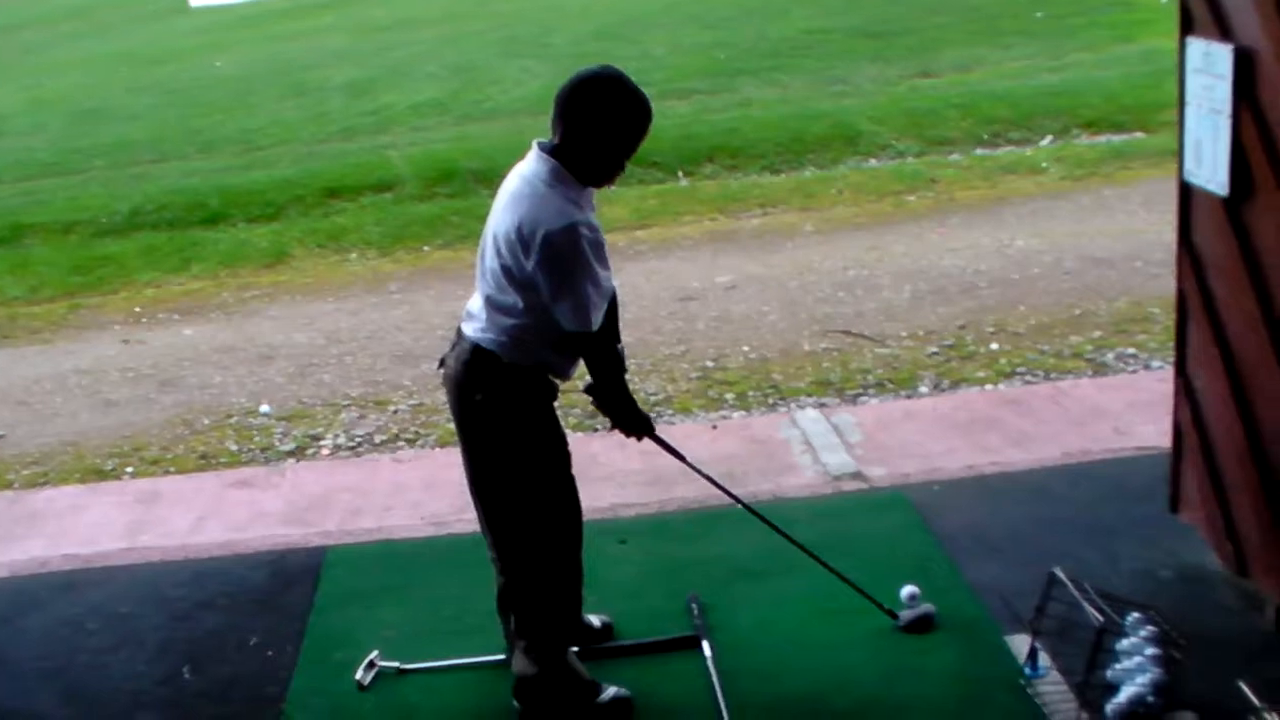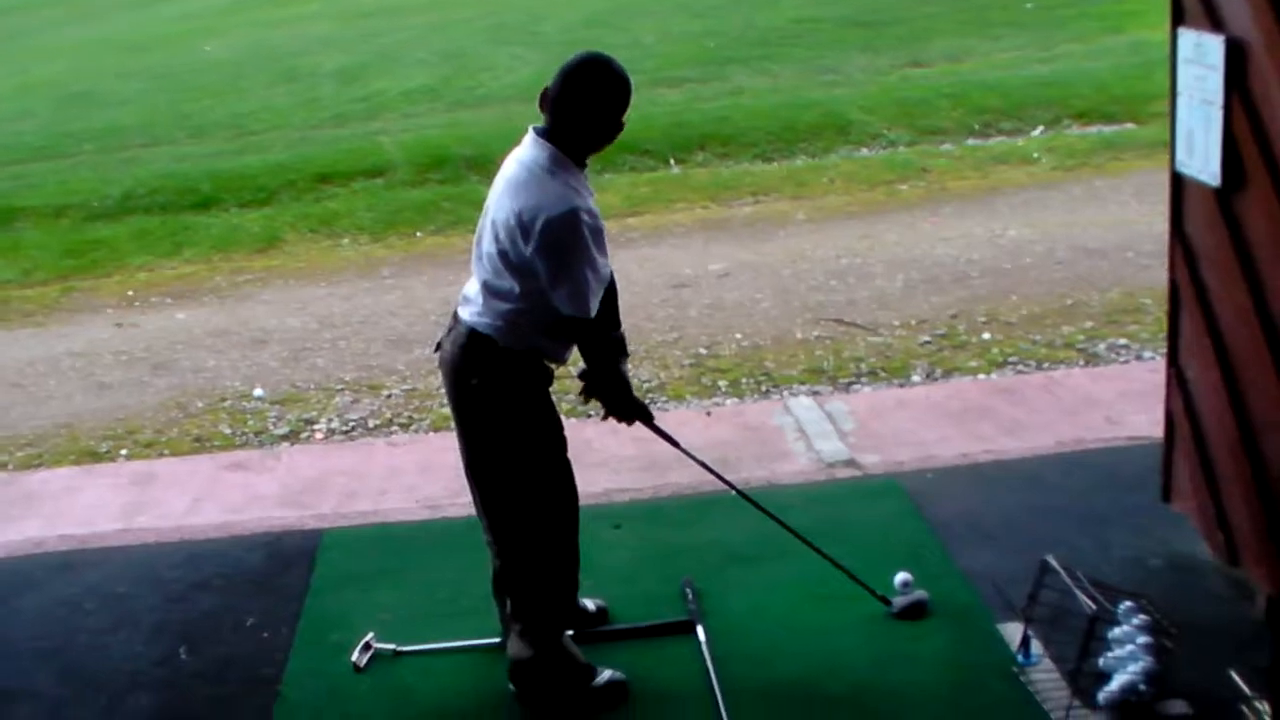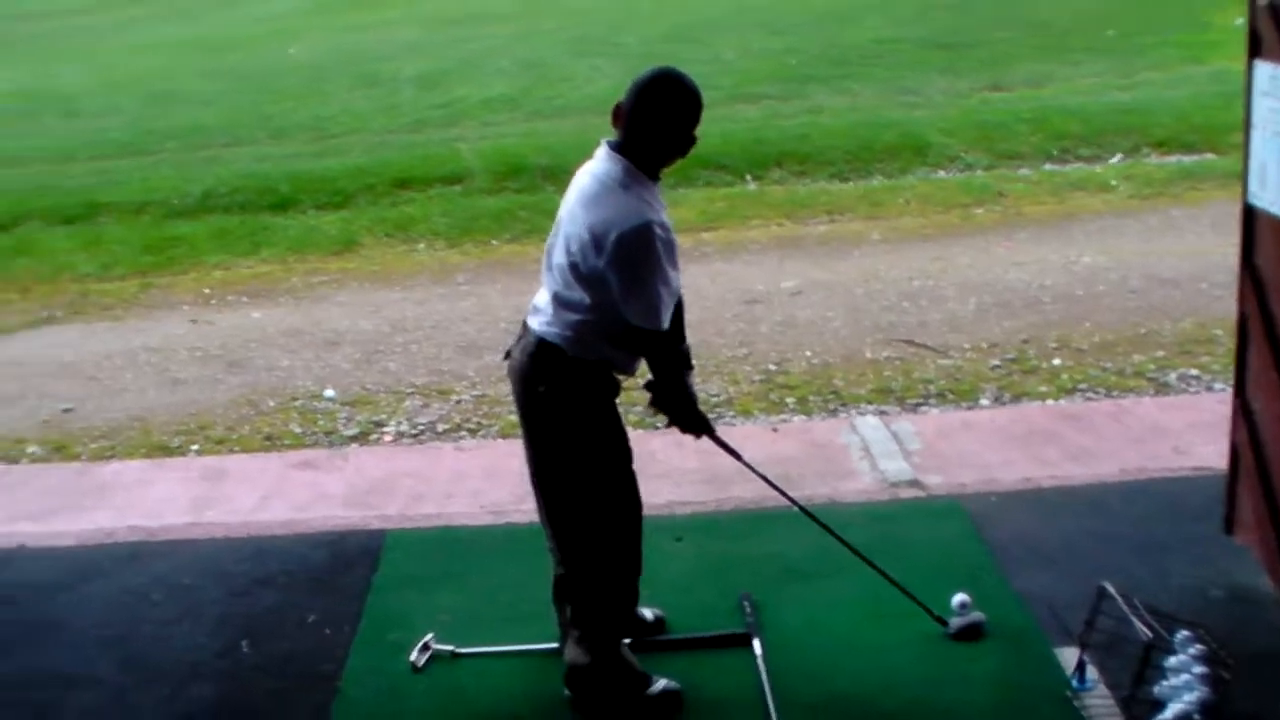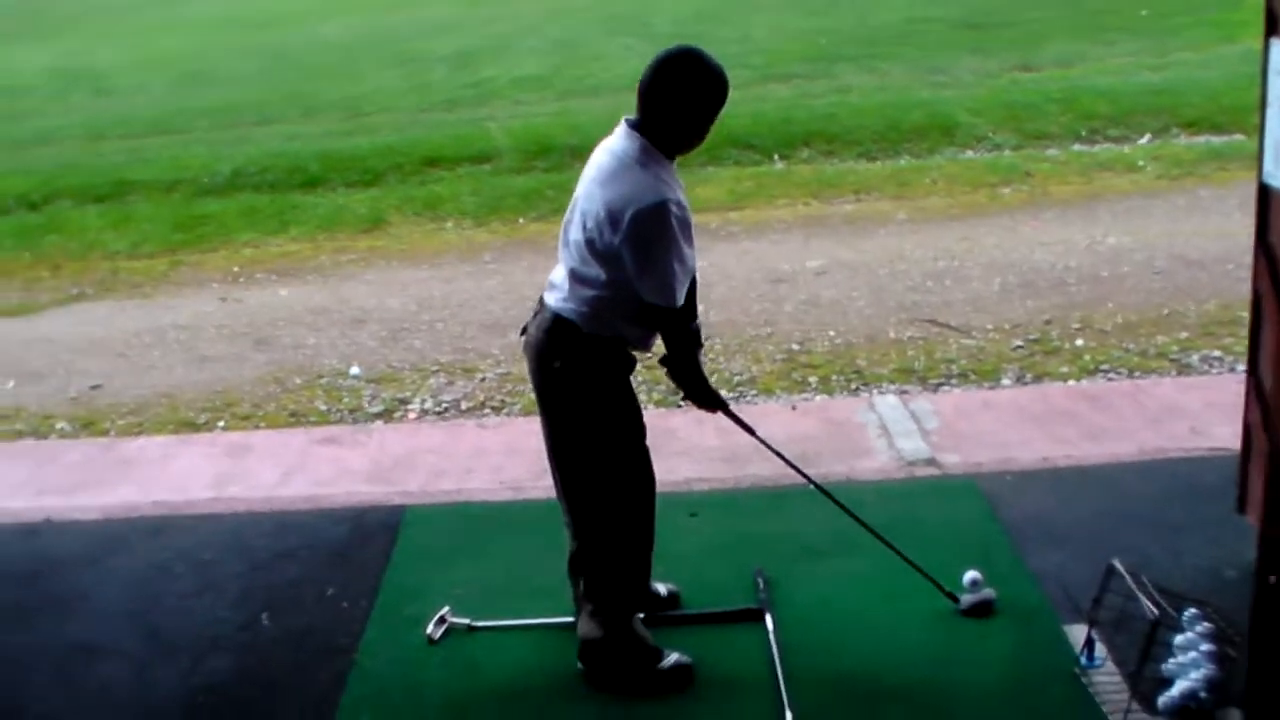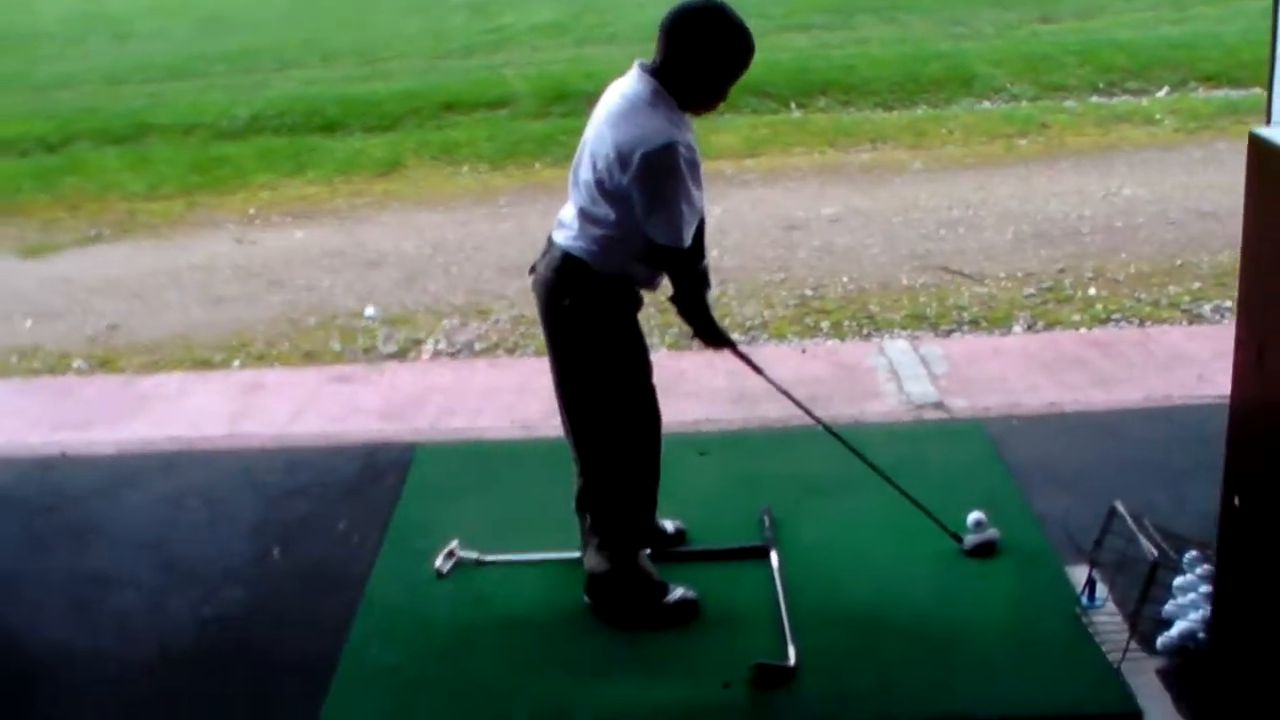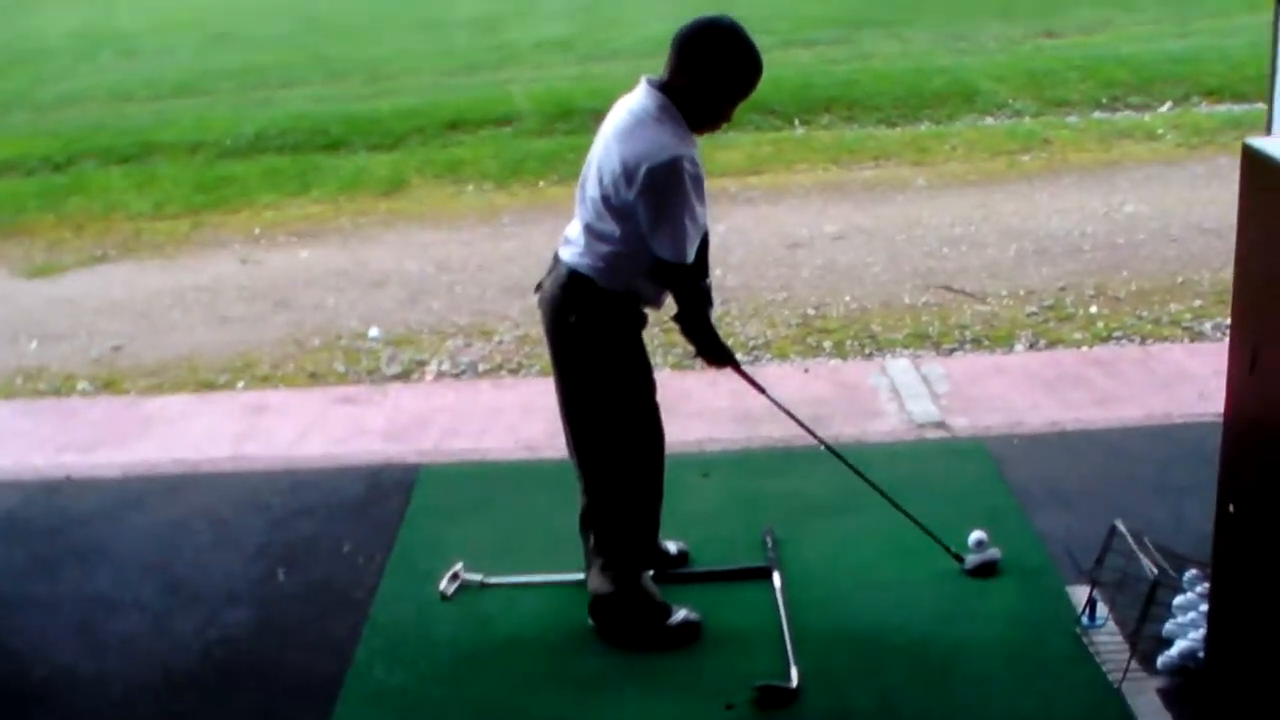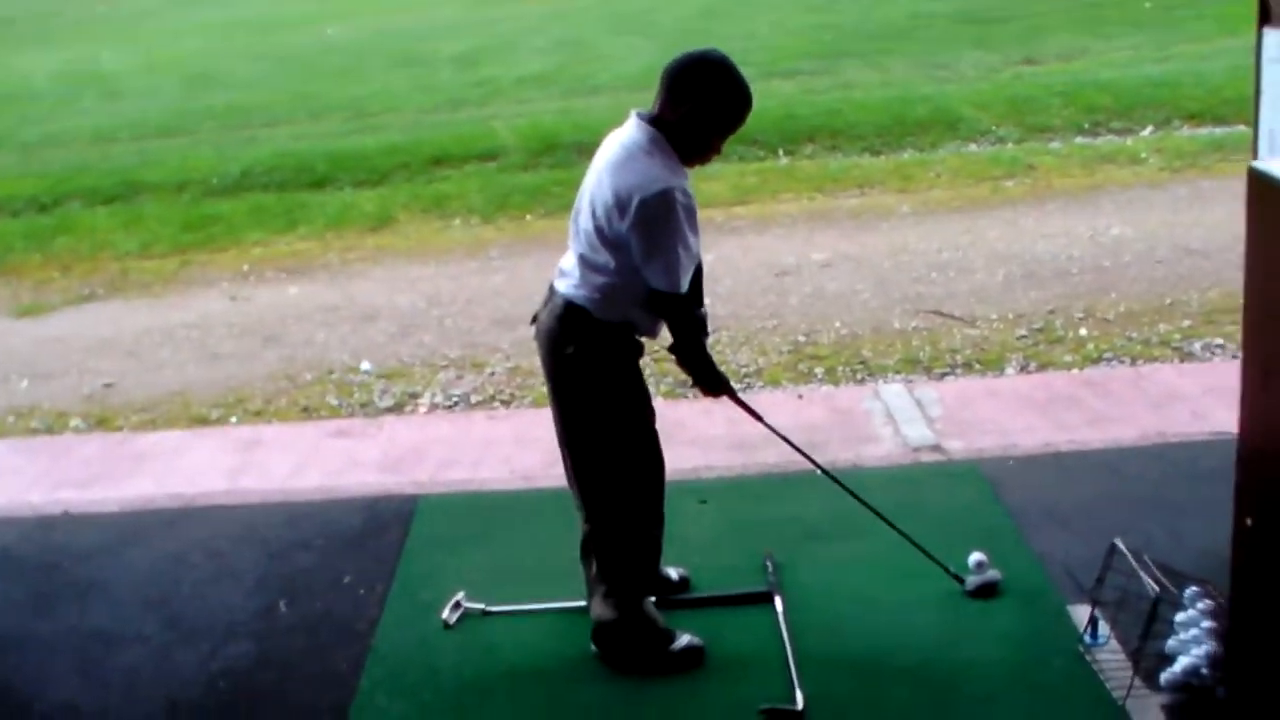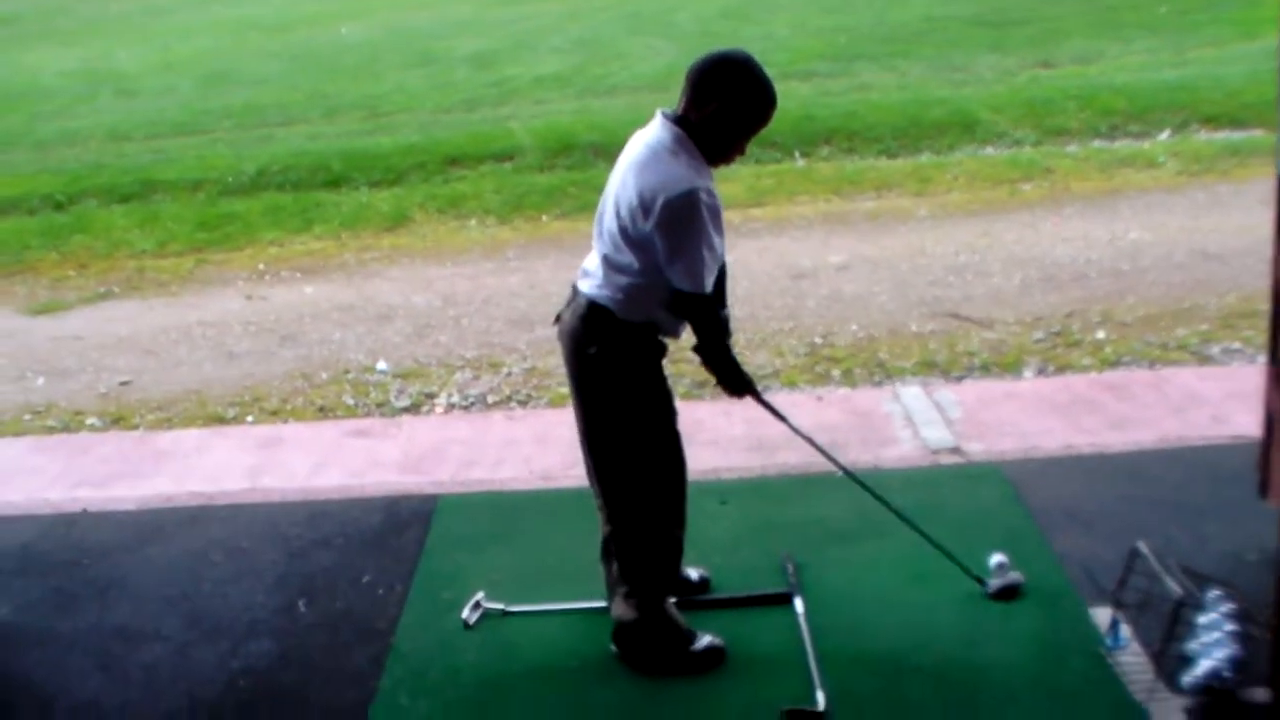
dt=0.2s
person 1, frame 1
left shoulder: (535, 173)
right shoulder: (562, 222)
left elbow: (593, 308)
right elbow: (587, 332)
left wrist: (612, 385)
right wrist: (621, 404)
left hip: (491, 365)
right hip: (503, 384)
left knee: (536, 517)
right knee: (538, 528)
left ankle: (552, 620)
person 1, frame 2
left shoulder: (529, 159)
right shoulder: (564, 207)
right elbow: (583, 318)
left wrist: (608, 367)
right wrist: (615, 386)
left hip: (484, 347)
right hip: (499, 367)
left knee: (526, 503)
right knee: (537, 510)
left ankle: (545, 605)
right ankle: (540, 659)
person 1, frame 3
left shoulder: (600, 174)
right shoulder: (636, 222)
right elbow: (653, 330)
left wrist: (674, 378)
right wrist: (679, 399)
left hip: (551, 356)
right hip: (567, 377)
left knee: (587, 512)
right knee: (602, 518)
left ankle: (602, 613)
right ankle: (595, 666)
person 1, frame 4
left shoulder: (618, 150)
right shoulder: (653, 200)
right elbow: (666, 306)
left wrist: (685, 356)
right wrist: (693, 377)
left hip: (566, 332)
right hip: (582, 353)
left knee: (604, 488)
right knee: (616, 495)
left ankle: (617, 588)
right ankle: (609, 640)
person 1, frame 5
left shoulder: (630, 91)
right shoulder: (662, 141)
right elbow: (672, 247)
left wrist: (691, 292)
right wrist: (700, 313)
left hip: (575, 270)
right hip: (590, 292)
left knee: (614, 424)
right knee: (623, 432)
left ankle: (623, 524)
right ankle: (616, 575)
person 1, frame 6
left shoulder: (637, 105)
right shoulder: (669, 156)
right elbow: (675, 263)
left wrist: (694, 310)
right wrist: (703, 331)
left hip: (580, 289)
right hip: (595, 310)
left knee: (616, 443)
right knee: (627, 451)
left ankle: (625, 543)
right ankle: (620, 596)
person 1, frame 7
left shoulder: (627, 139)
right shoulder: (661, 188)
right elbow: (668, 295)
left wrist: (690, 336)
right wrist: (699, 359)
left hip: (574, 318)
right hip: (593, 340)
left knee: (613, 472)
right knee: (627, 480)
left ankle: (626, 571)
right ankle: (622, 623)
person 1, frame 8
left shoulder: (651, 139)
right shoulder: (686, 189)
right elbow: (690, 295)
left wrist: (714, 333)
right wrist: (722, 359)
left hip: (596, 318)
right hip: (616, 340)
left knee: (632, 473)
right knee: (650, 480)
left ankle: (645, 571)
right ankle: (643, 623)
